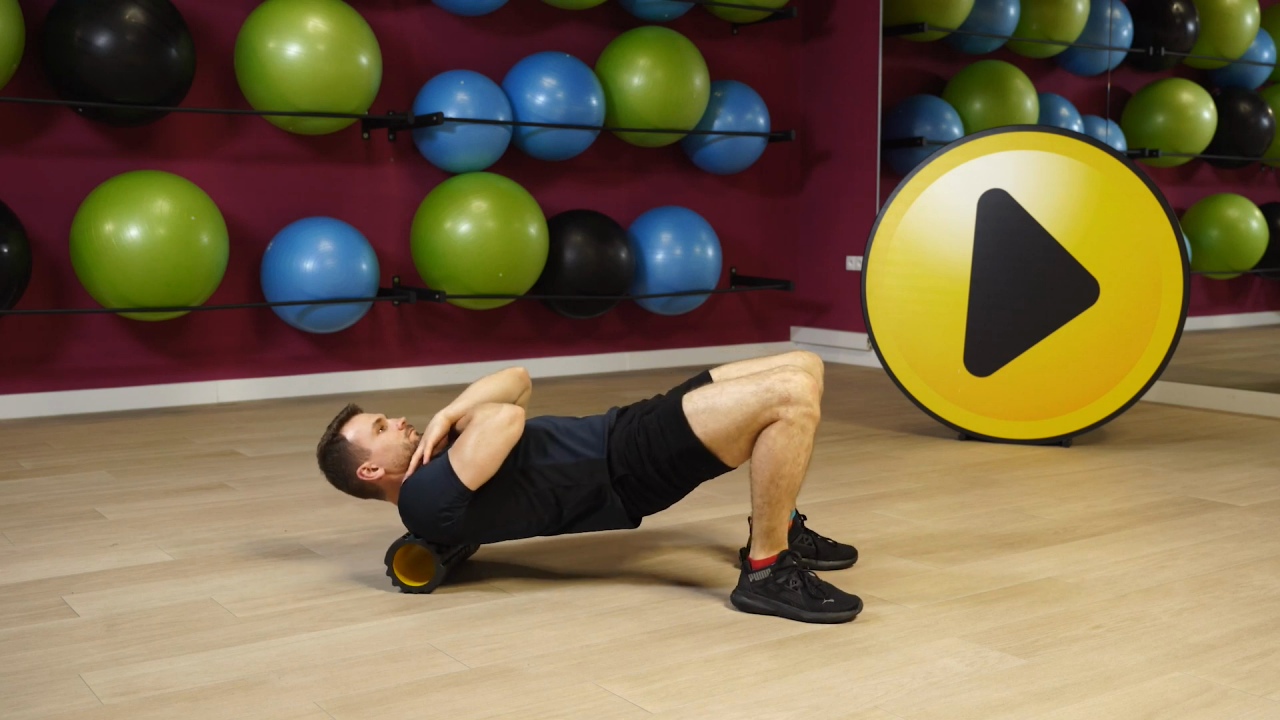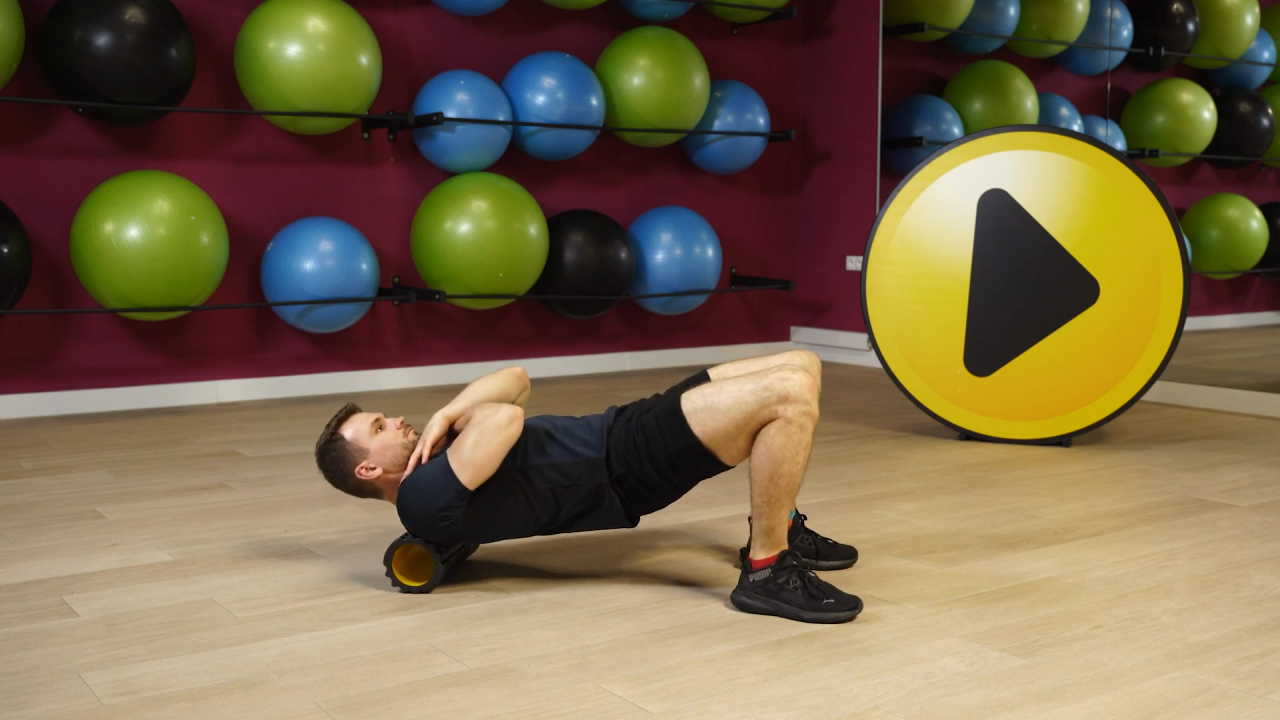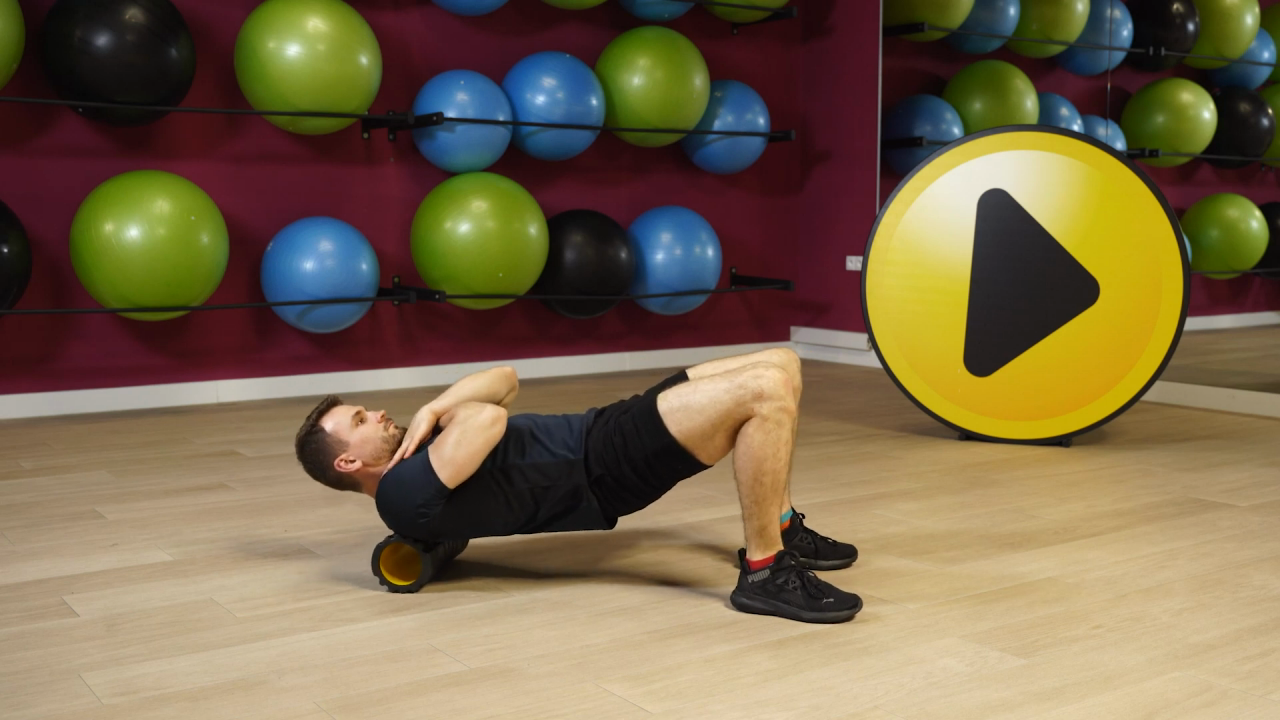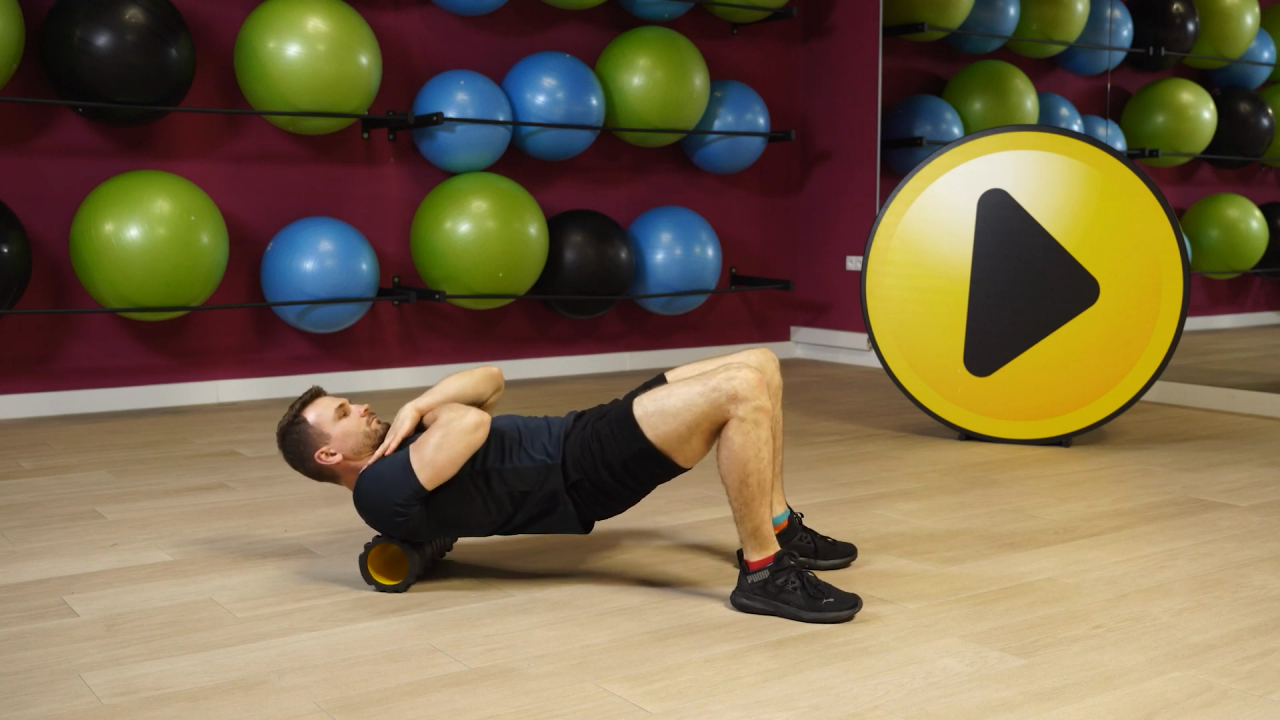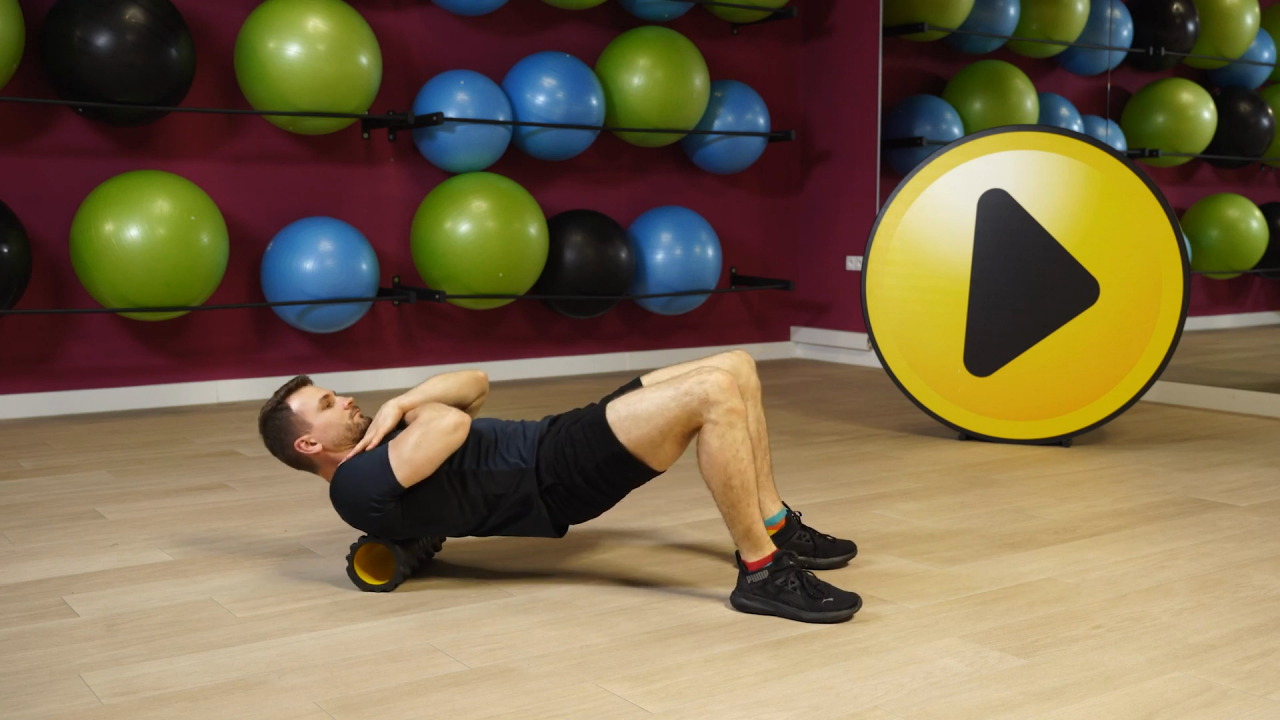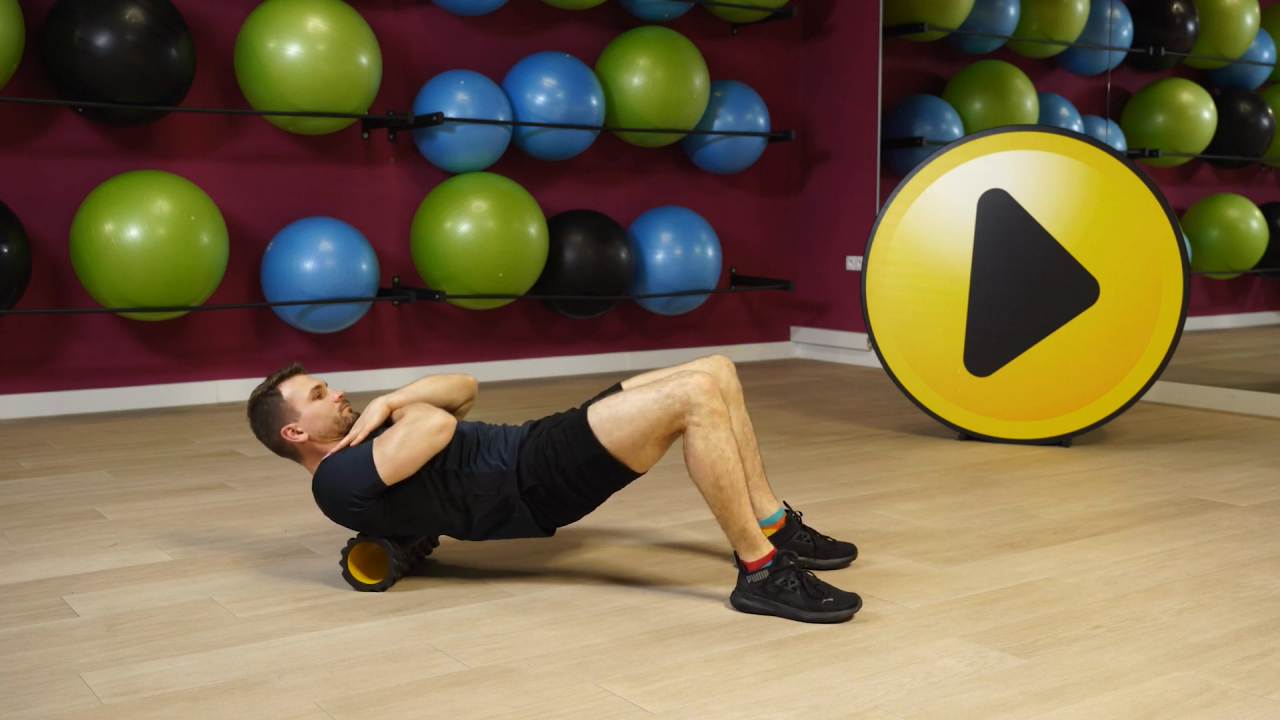
dt=0.4s
person 1, frame 1
left shoulder: (439, 458)
right shoulder: (427, 499)
left elbow: (518, 379)
right elbow: (507, 418)
left wrist: (449, 414)
right wrist: (457, 417)
left hip: (626, 432)
right hip: (626, 469)
left knee: (803, 367)
right knee: (792, 397)
left ankle: (782, 530)
right ankle: (766, 571)
person 1, frame 2
left shoulder: (439, 459)
right shoulder: (427, 498)
left elbow: (515, 379)
right elbow: (507, 418)
left wrist: (448, 414)
right wrist: (455, 415)
left hip: (624, 431)
right hip: (624, 468)
left knee: (799, 365)
right knee: (790, 395)
left ankle: (782, 530)
right ankle: (767, 572)
person 1, frame 3
left shoulder: (424, 451)
right shoulder: (405, 495)
left elbow: (505, 378)
right elbow: (489, 418)
left wrist: (434, 409)
right wrist: (442, 411)
left hip: (603, 433)
right hip: (602, 469)
left knee: (780, 364)
right knee: (766, 391)
left ankle: (781, 529)
right ankle: (765, 571)
person 1, frame 4
left shoulder: (404, 450)
right shoulder: (383, 492)
left elbow: (490, 378)
right elbow: (470, 425)
left wrist: (418, 406)
right wrist: (426, 409)
left hip: (581, 437)
right hip: (580, 474)
left knee: (759, 365)
right knee: (741, 392)
left ankle: (778, 529)
right ankle: (763, 572)
person 1, frame 5
left shoulder: (384, 444)
right shoulder: (359, 486)
left elbow: (475, 383)
right elbow: (451, 425)
left wrist: (400, 404)
right wrist: (408, 406)
left hip: (559, 441)
right hip: (556, 477)
left knee: (735, 368)
right knee: (714, 393)
left ankle: (775, 526)
right ankle: (761, 571)
person 1, frame 6
left shoulder: (371, 441)
right shoulder: (341, 482)
left elbow: (464, 387)
right elbow: (438, 426)
left wrist: (388, 401)
right wrist: (398, 404)
left hip: (540, 447)
right hip: (537, 480)
left knee: (715, 372)
right knee: (695, 395)
left ankle: (774, 526)
right ankle: (761, 571)
